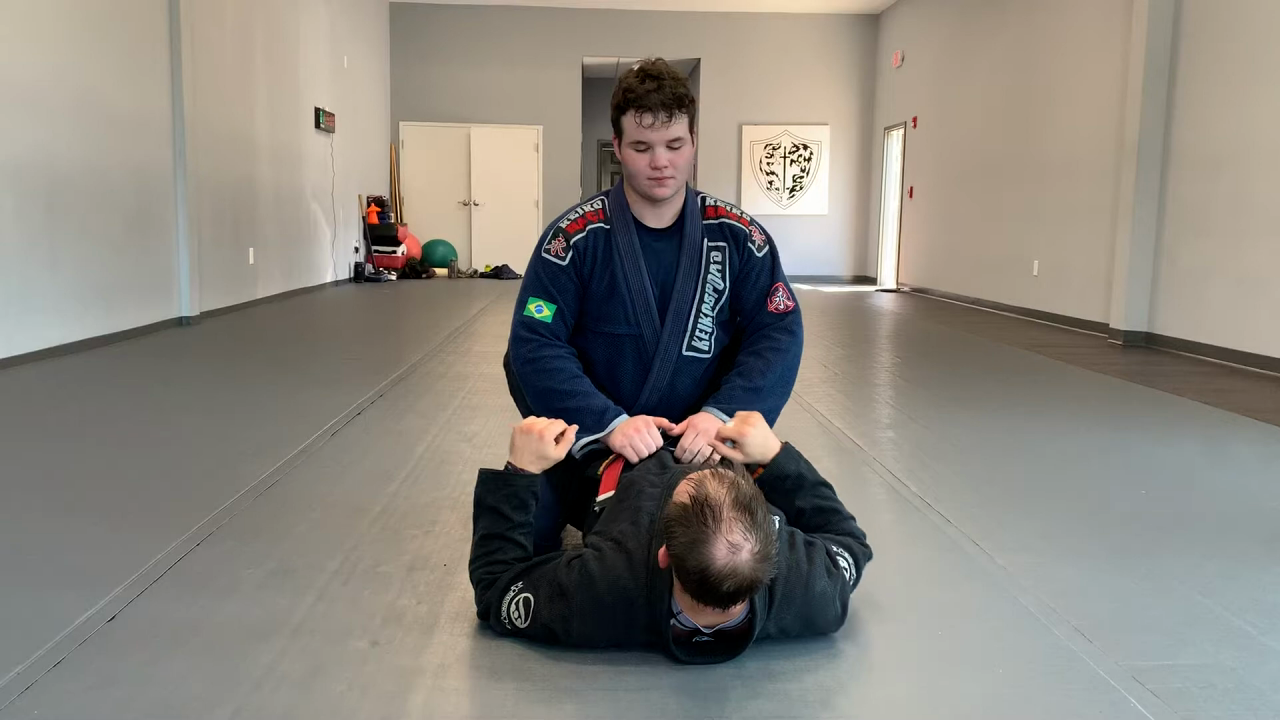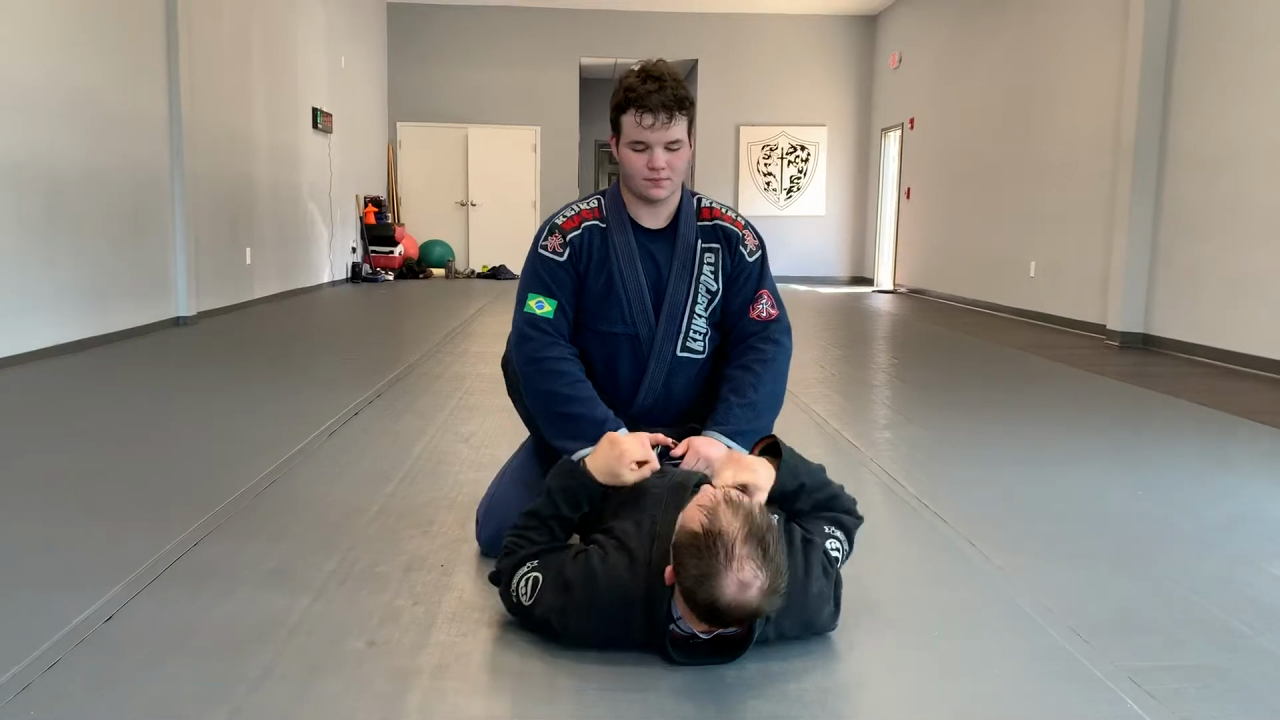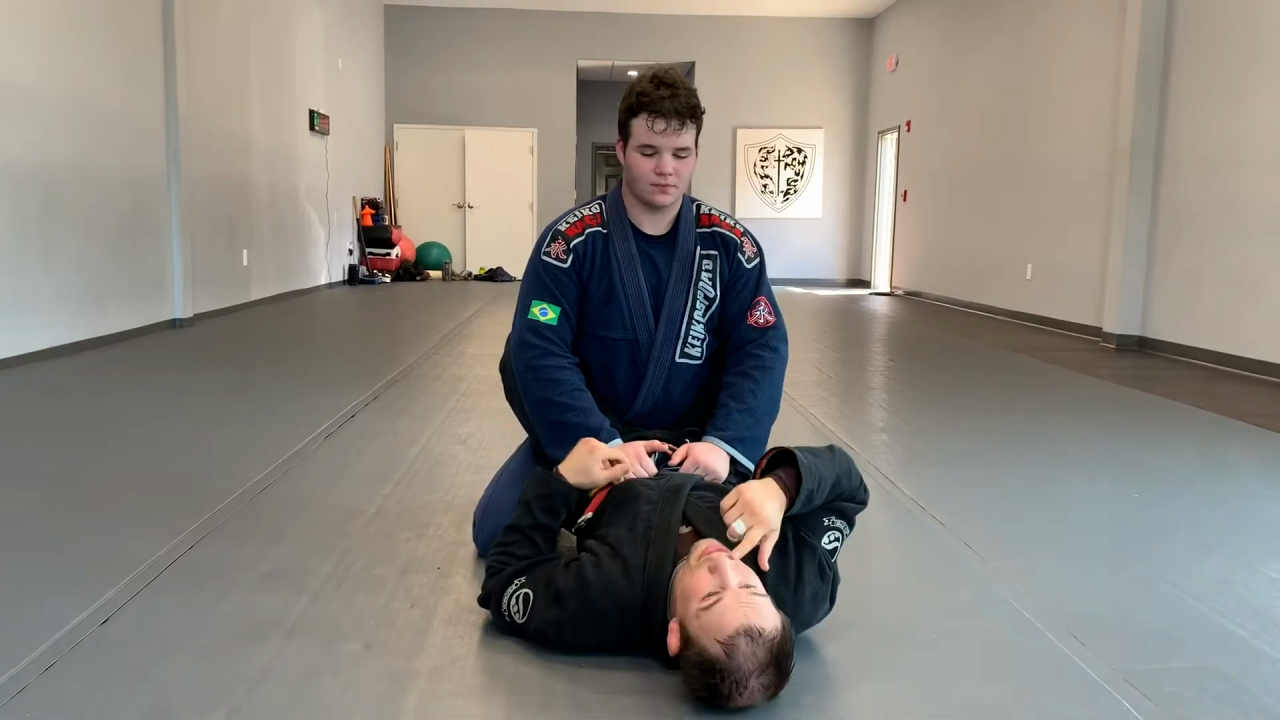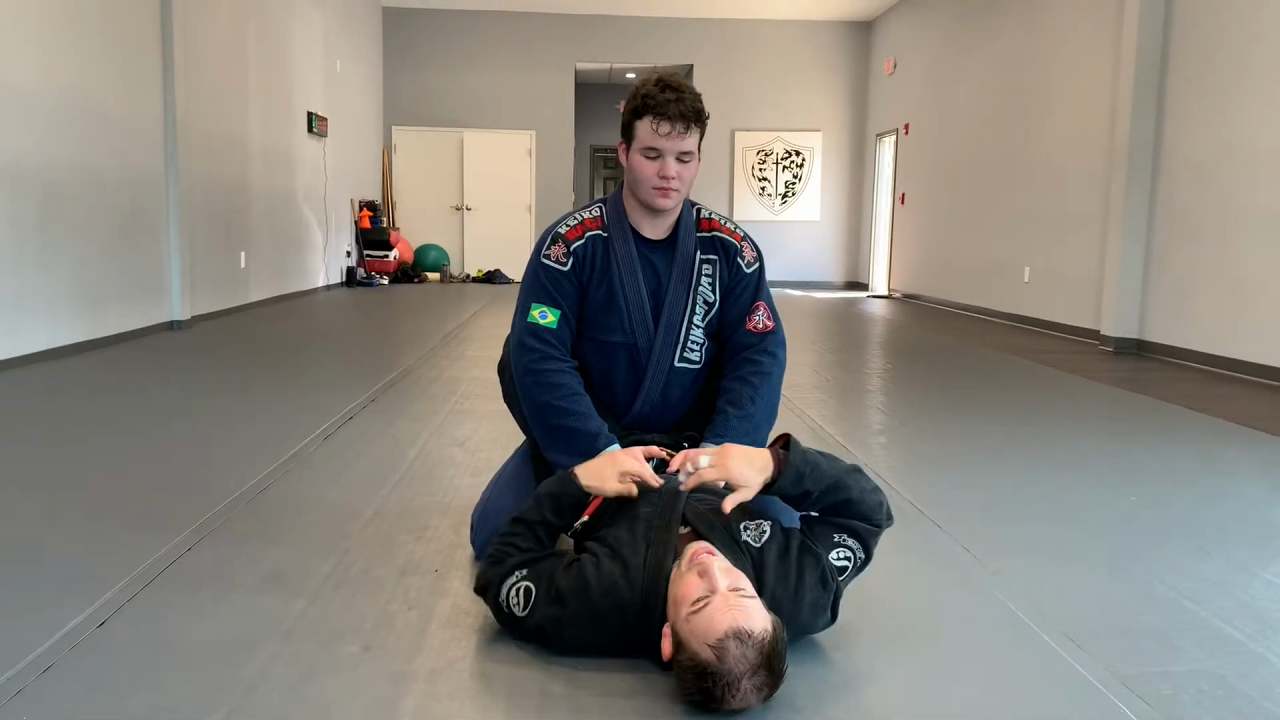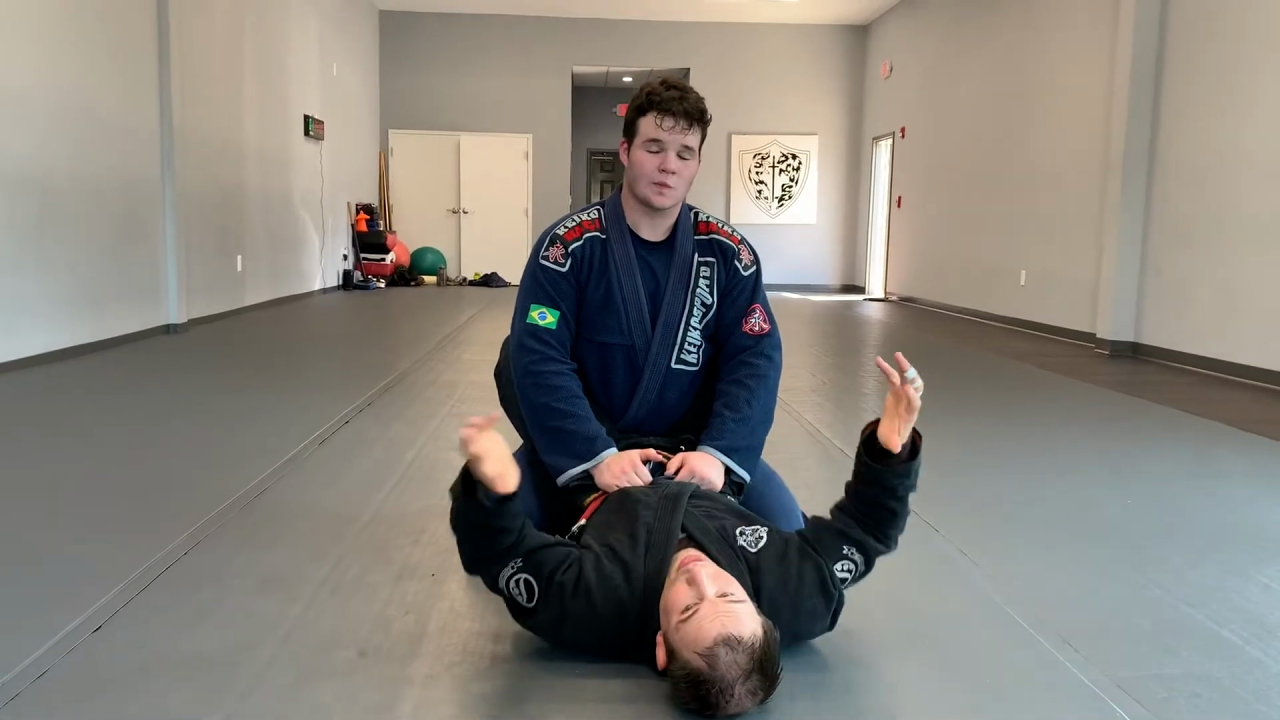
dt=0.5s
person 1, frame 1
left shoulder: (738, 235)
right shoulder: (574, 236)
left elbow: (779, 333)
right elbow: (534, 342)
left wrist: (722, 414)
right wrist: (608, 423)
left hip: (700, 443)
right hip: (590, 437)
person 1, frame 2
left shoulder: (730, 237)
right shoulder: (570, 234)
left elbow: (764, 342)
right elbow: (537, 346)
left wrist: (722, 434)
right wrist: (606, 435)
left hip: (693, 437)
right hip: (585, 435)
right knee: (500, 530)
person 1, frame 3
left shoulder: (728, 243)
right shoulder: (572, 239)
left elbow: (761, 349)
right elbow: (538, 353)
left wrist: (722, 442)
right wrist: (602, 446)
left hip: (694, 440)
right hip: (584, 437)
right knee: (498, 531)
person 1, frame 4
left shoulder: (731, 247)
right shoulder: (574, 242)
left elbow: (760, 354)
right elbow: (537, 358)
left wrist: (720, 449)
right wrist: (601, 454)
left hip: (692, 439)
right hip: (584, 442)
left knee: (779, 526)
right knee: (495, 531)
person 1, frame 5
left shoulder: (726, 251)
right shoulder: (570, 243)
left elbow: (755, 357)
right elbow: (537, 357)
left wrist: (717, 451)
right wrist: (597, 454)
left hip: (691, 444)
right hip: (584, 443)
left knee: (782, 531)
person 2, frame 1
left shoulder: (599, 598)
right shoulder: (813, 598)
left elbow: (495, 588)
right elbow: (848, 542)
left wrist: (521, 471)
right wrist: (774, 455)
person 2, frame 2
left shoulder: (597, 598)
right shoulder: (809, 599)
left elbow: (515, 569)
right elbow: (838, 510)
left wrist: (587, 476)
right wrist: (773, 467)
person 2, frame 3
left shoulder: (594, 607)
right shoulder: (802, 593)
left elbow: (503, 586)
right elbow: (846, 485)
left wrist: (559, 481)
right wrist: (783, 485)
person 2, frame 4
left shoulder: (595, 610)
right shoulder: (801, 598)
left elbow: (497, 573)
right elbow: (867, 507)
left wrist: (573, 485)
right wrist: (777, 464)
person 2, frame 5
left shoulder: (590, 610)
right shoulder: (799, 602)
left elbow: (496, 551)
right elbow: (865, 527)
left wrist: (493, 485)
right wrist: (893, 447)
